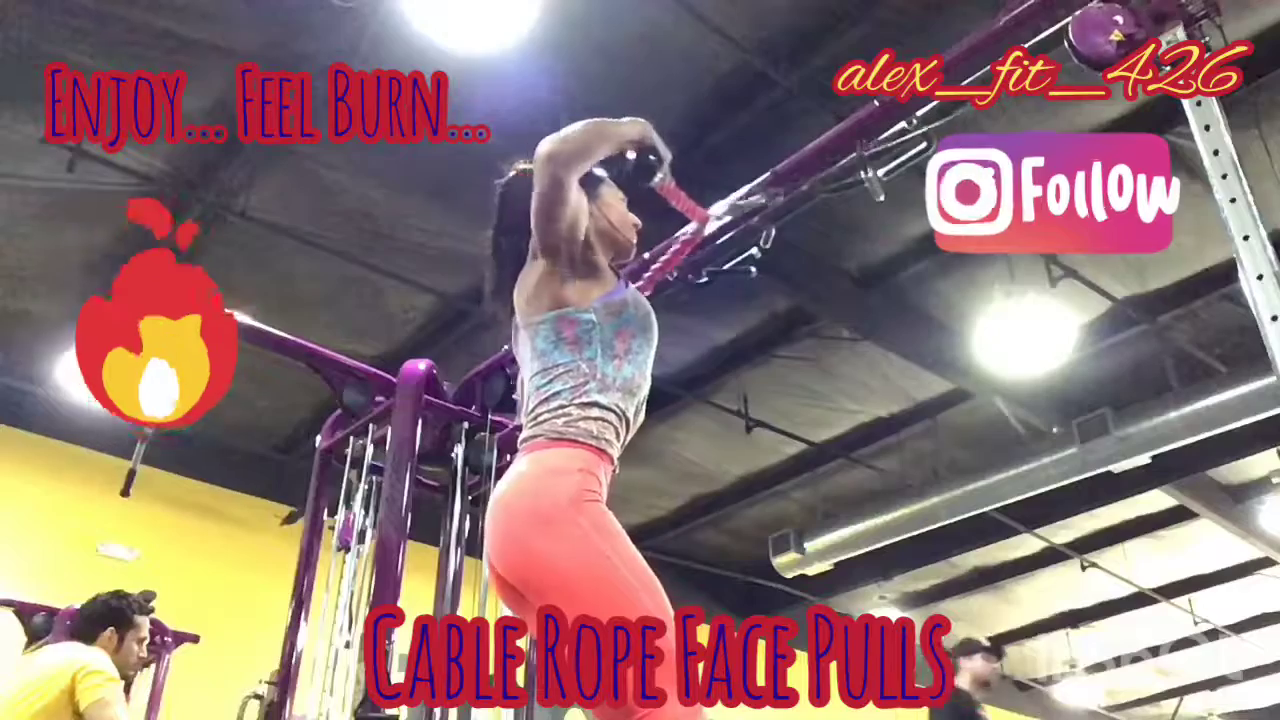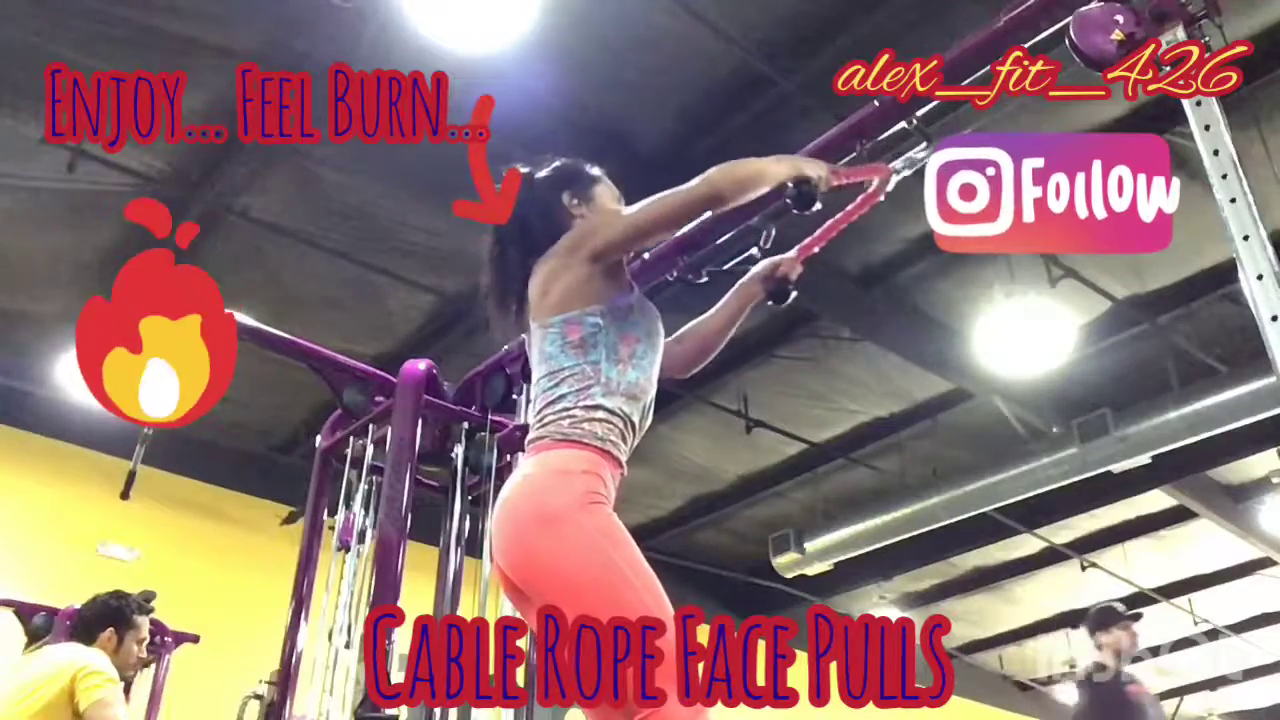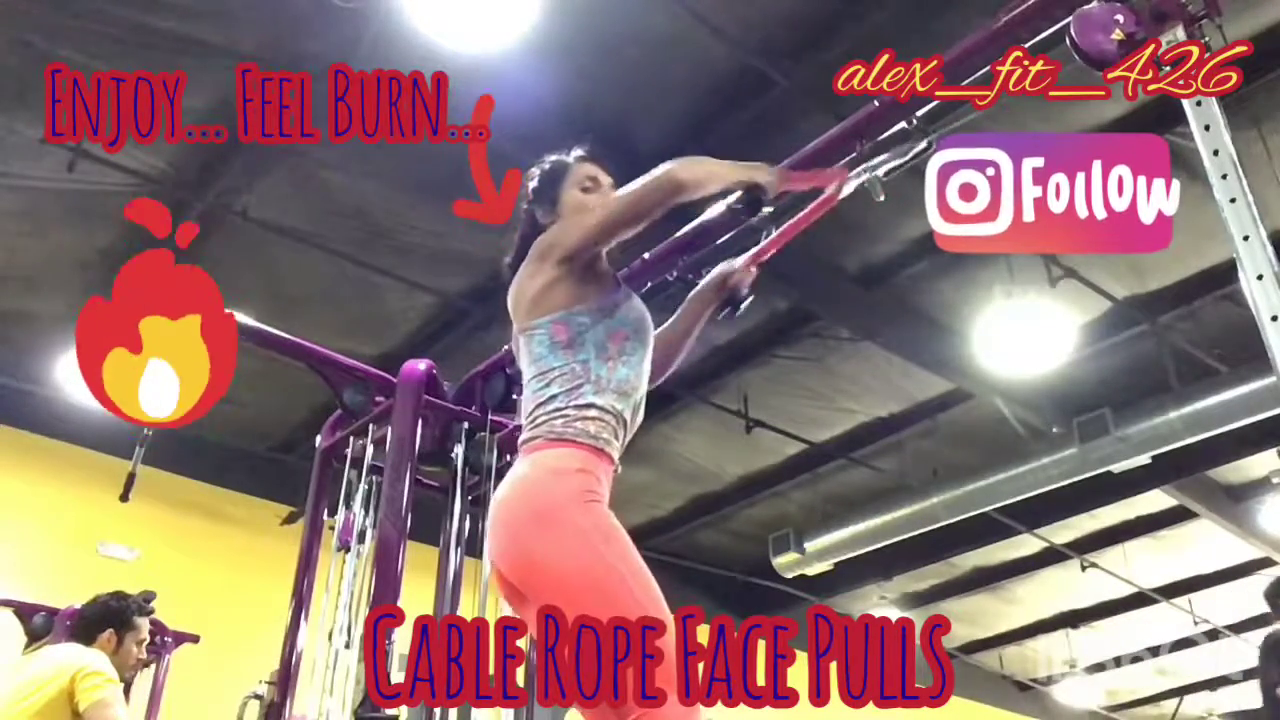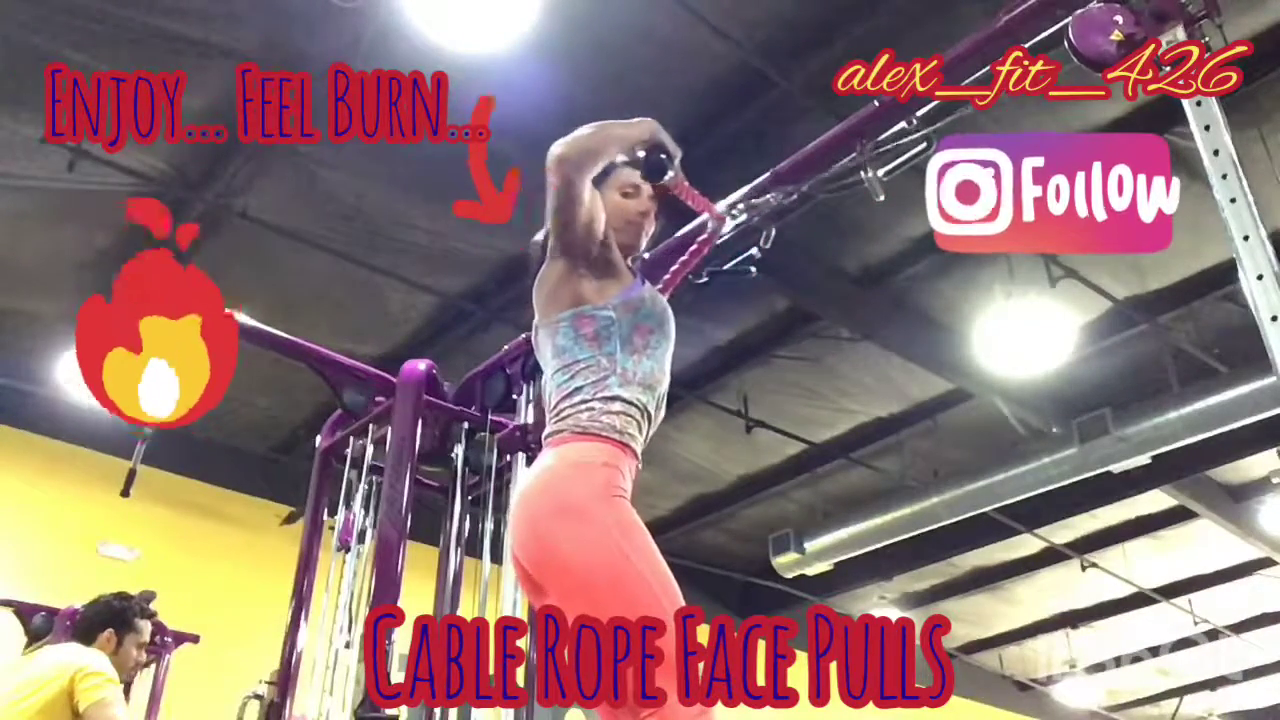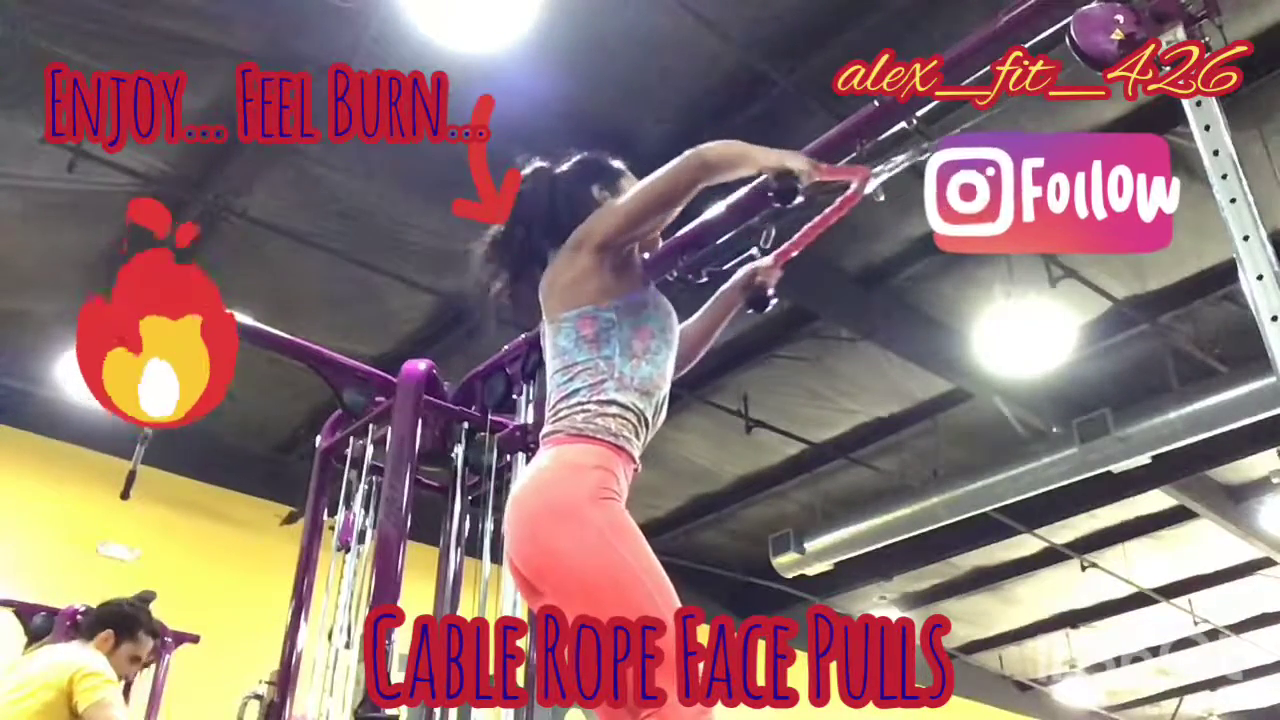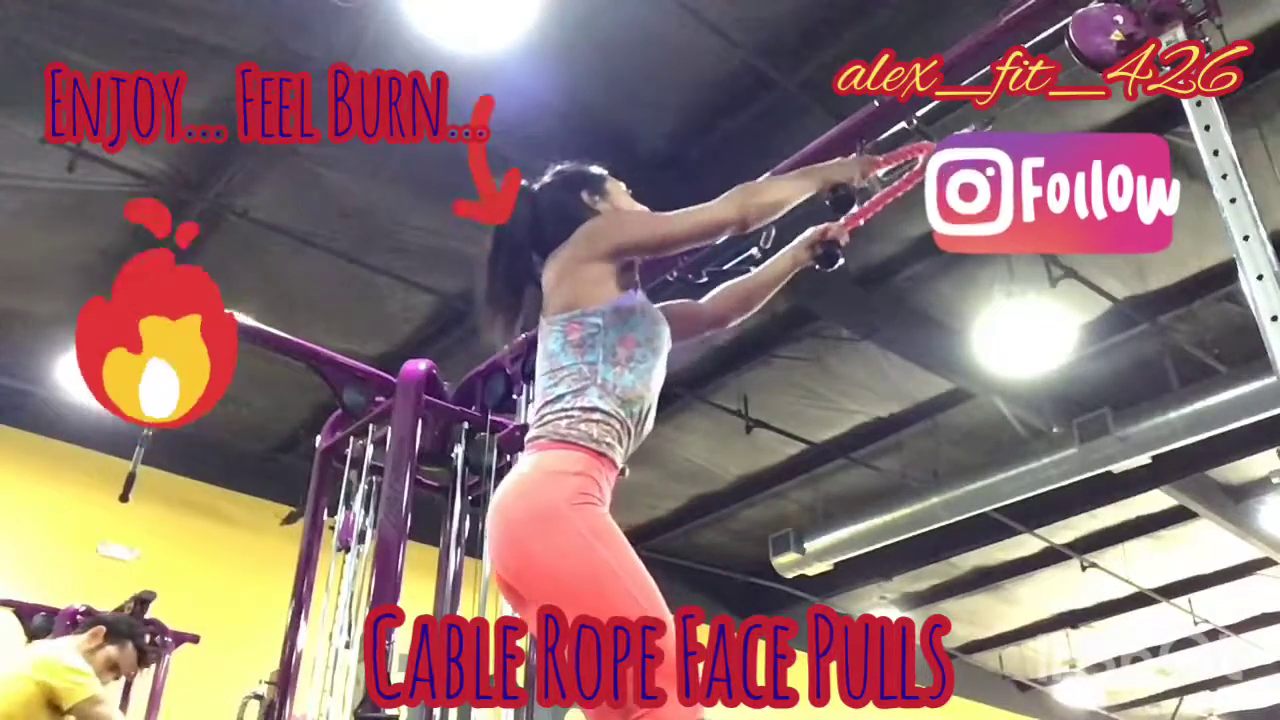
dt=0.7s
person 1, frame 1
left shoulder: (552, 289)
right shoulder: (563, 253)
right elbow: (556, 154)
left wrist: (618, 314)
right wrist: (636, 132)
left hip: (534, 508)
right hip: (554, 497)
person 1, frame 2
left shoulder: (573, 292)
right shoulder: (578, 250)
left elbow: (675, 358)
right elbow: (712, 190)
left wrist: (756, 284)
right wrist: (793, 166)
left hip: (541, 507)
right hip: (559, 498)
person 1, frame 3
left shoulder: (581, 292)
right shoulder: (559, 252)
left elbow: (642, 370)
right elbow: (671, 180)
left wrist: (710, 293)
right wrist: (746, 174)
left hip: (537, 507)
right hip: (555, 497)
person 1, frame 4
left shoulder: (597, 295)
right shoulder: (579, 255)
right elbow: (565, 162)
left wrist: (639, 313)
right wrist: (638, 132)
left hip: (559, 501)
right hip: (578, 489)
person 1, frame 5
left shoulder: (582, 288)
right shoulder: (594, 246)
left elbow: (668, 357)
right elbow: (701, 162)
left wrist: (740, 287)
right wrist: (778, 159)
left hip: (556, 502)
right hip: (571, 493)
person 1, frame 6
left shoulder: (620, 307)
right shoulder: (592, 242)
left elbow: (714, 310)
right elbow: (736, 211)
left wrist: (804, 249)
right wrist: (826, 174)
left hip: (541, 508)
right hip: (554, 499)
